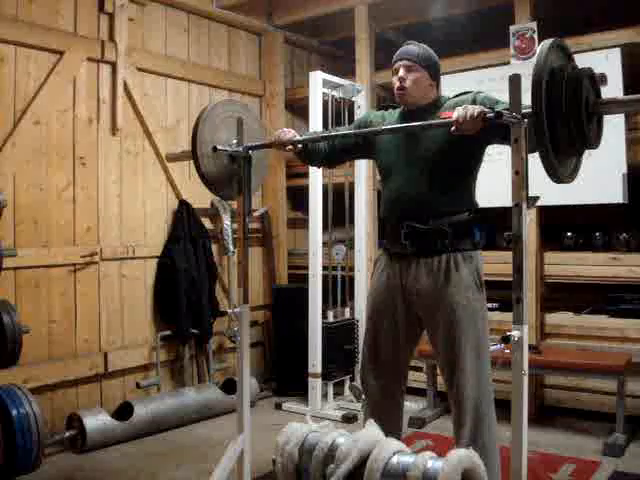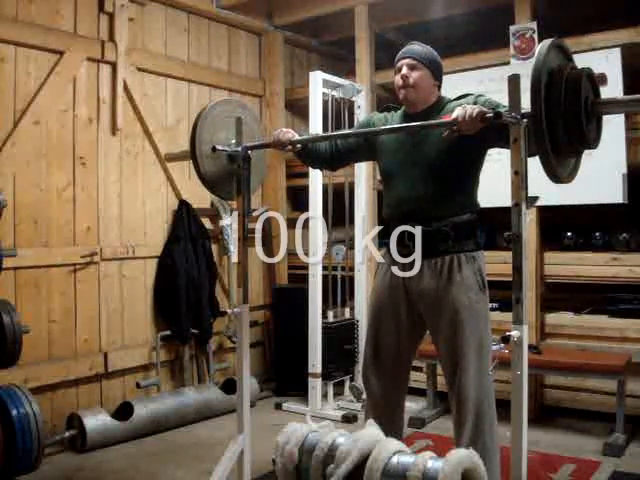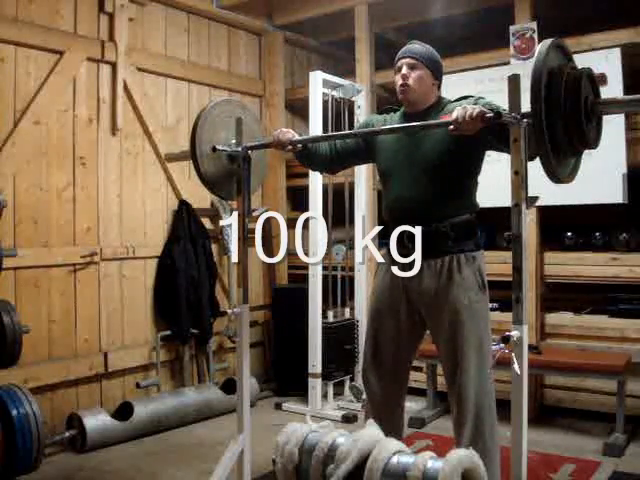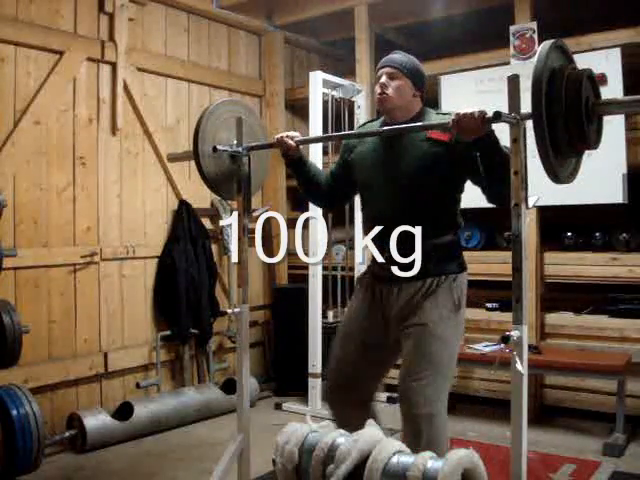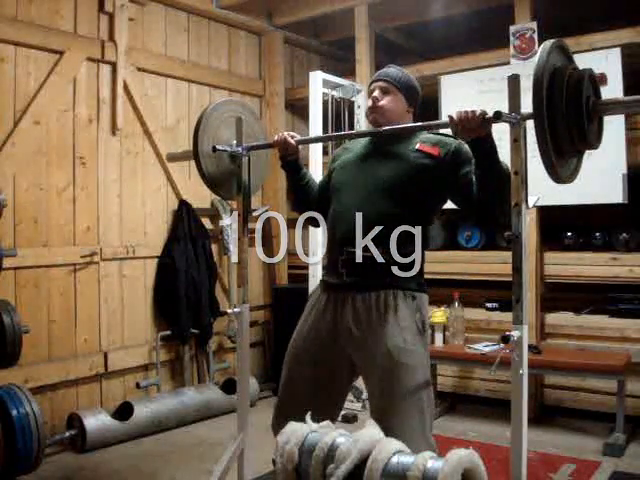
dt=0.7s
person 1, frame 1
left shoulder: (467, 106)
right shoulder: (378, 124)
right elbow: (330, 149)
left wrist: (486, 117)
right wrist: (297, 143)
left hip: (449, 262)
right hip: (392, 262)
left knee: (468, 381)
right knee: (379, 376)
person 1, frame 2
left shoulder: (467, 110)
right shoulder: (379, 125)
right elbow: (330, 153)
left wrist: (486, 118)
right wrist: (297, 144)
left hip: (452, 262)
right hip: (395, 263)
left knee: (469, 382)
right knee: (380, 376)
person 1, frame 3
left shoulder: (467, 112)
right shoulder: (380, 127)
right elbow: (330, 157)
left wrist: (486, 118)
right wrist: (296, 145)
left hip: (453, 263)
right hip: (396, 263)
left knee: (469, 383)
right knee: (380, 377)
person 1, frame 4
left shoulder: (450, 132)
right shoulder: (360, 140)
left elbow: (505, 193)
right elbow: (329, 195)
left wrist: (483, 138)
right wrist: (295, 158)
left hip: (434, 284)
right hip: (377, 281)
left knee: (421, 403)
right knee: (343, 392)
person 1, frame 5
left shoulder: (440, 150)
right shoulder: (348, 152)
left elbow: (493, 210)
right elbow: (315, 207)
left wrist: (481, 144)
right wrist: (291, 163)
left hip: (391, 302)
right hip: (328, 297)
left knee: (403, 436)
right knee: (293, 425)
